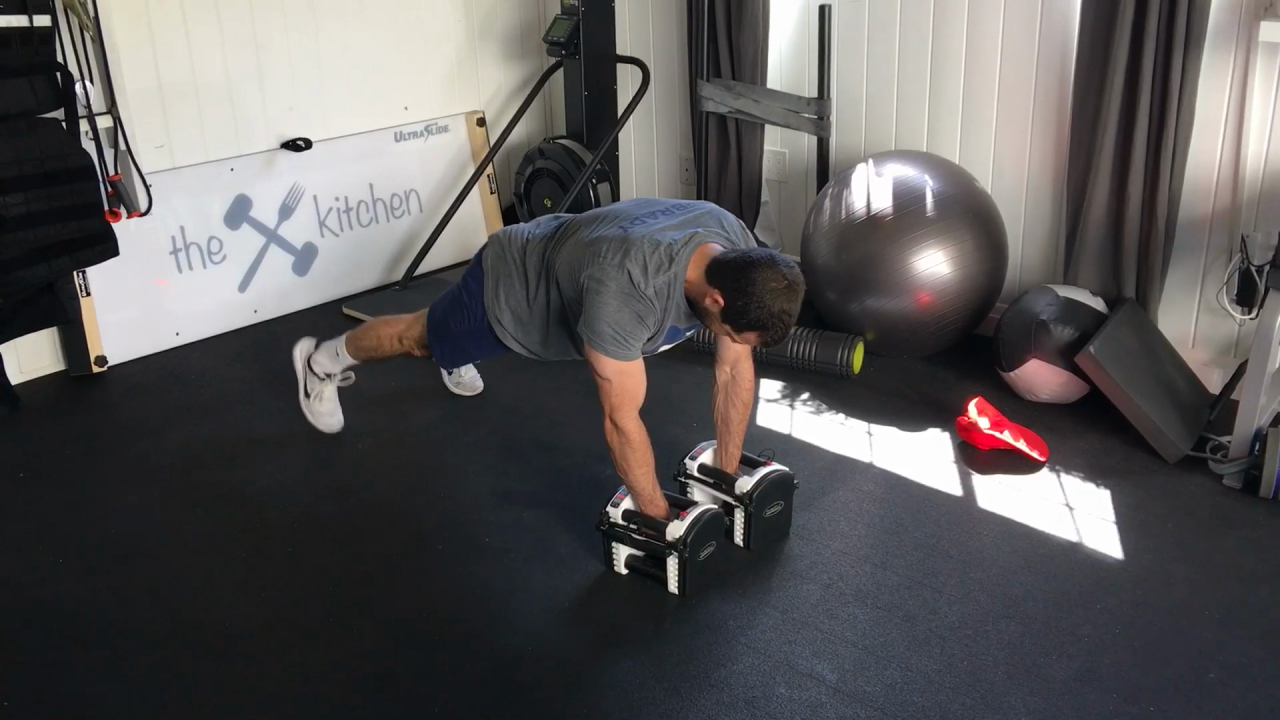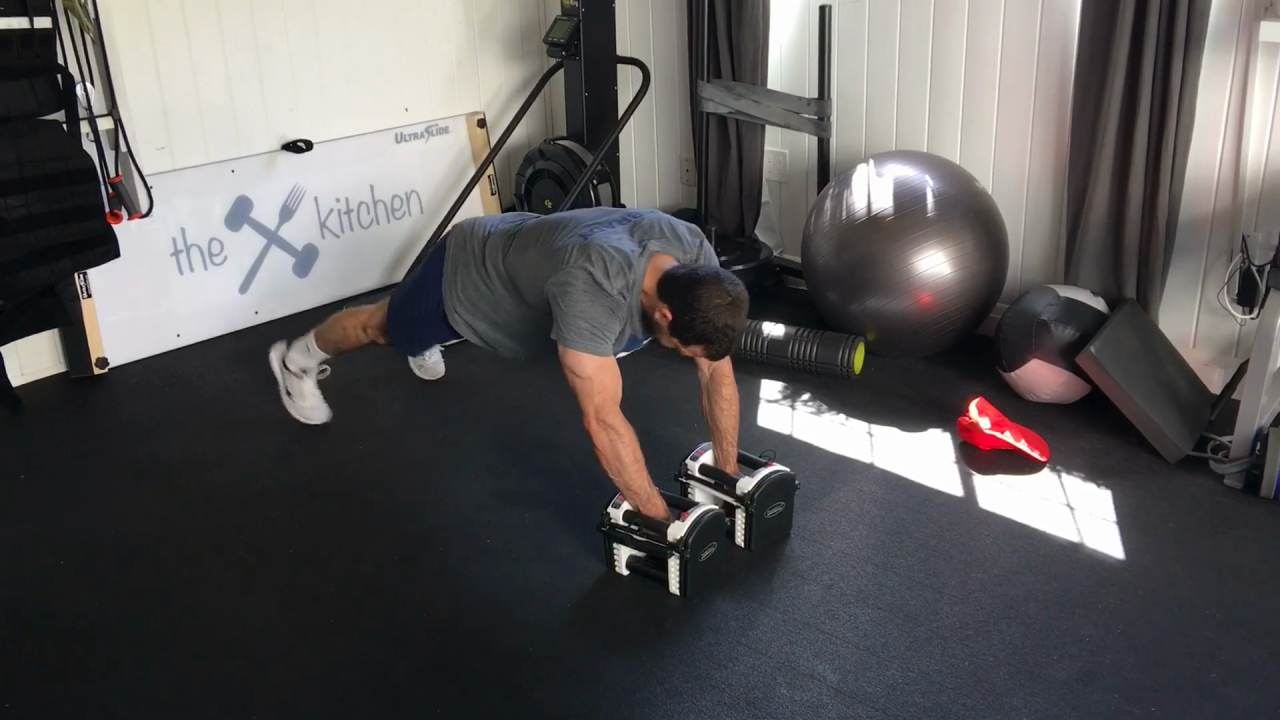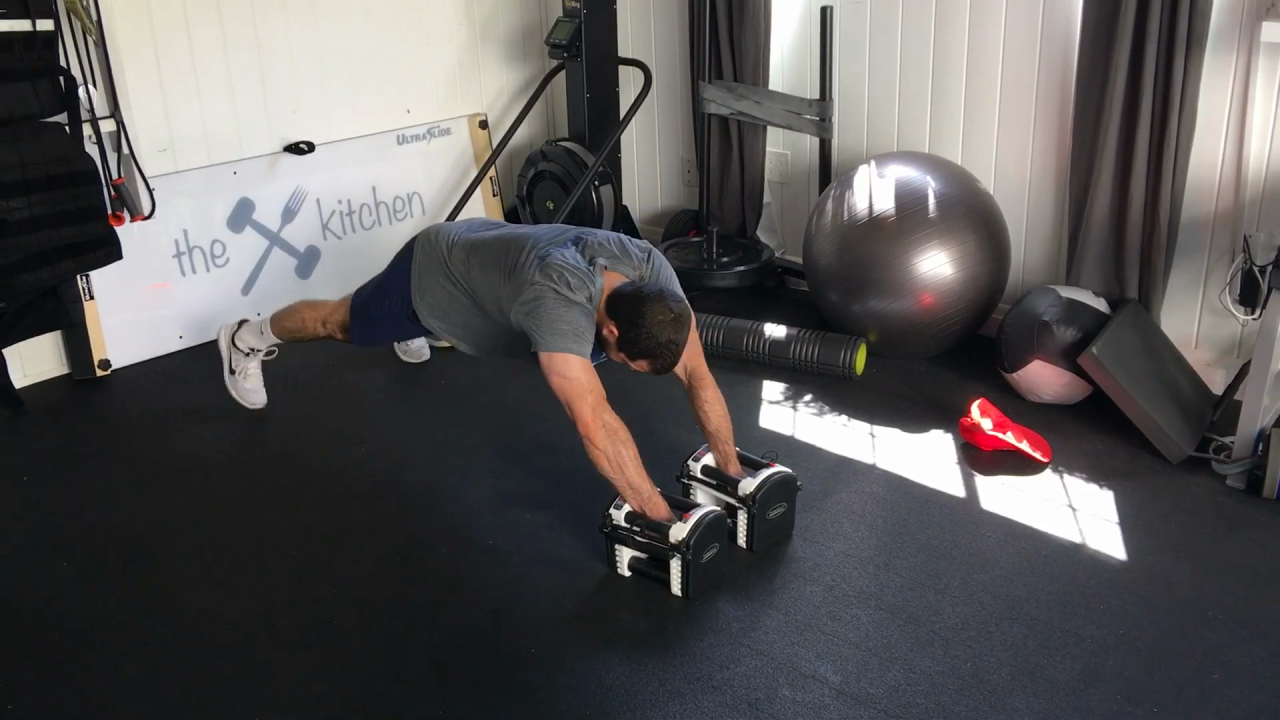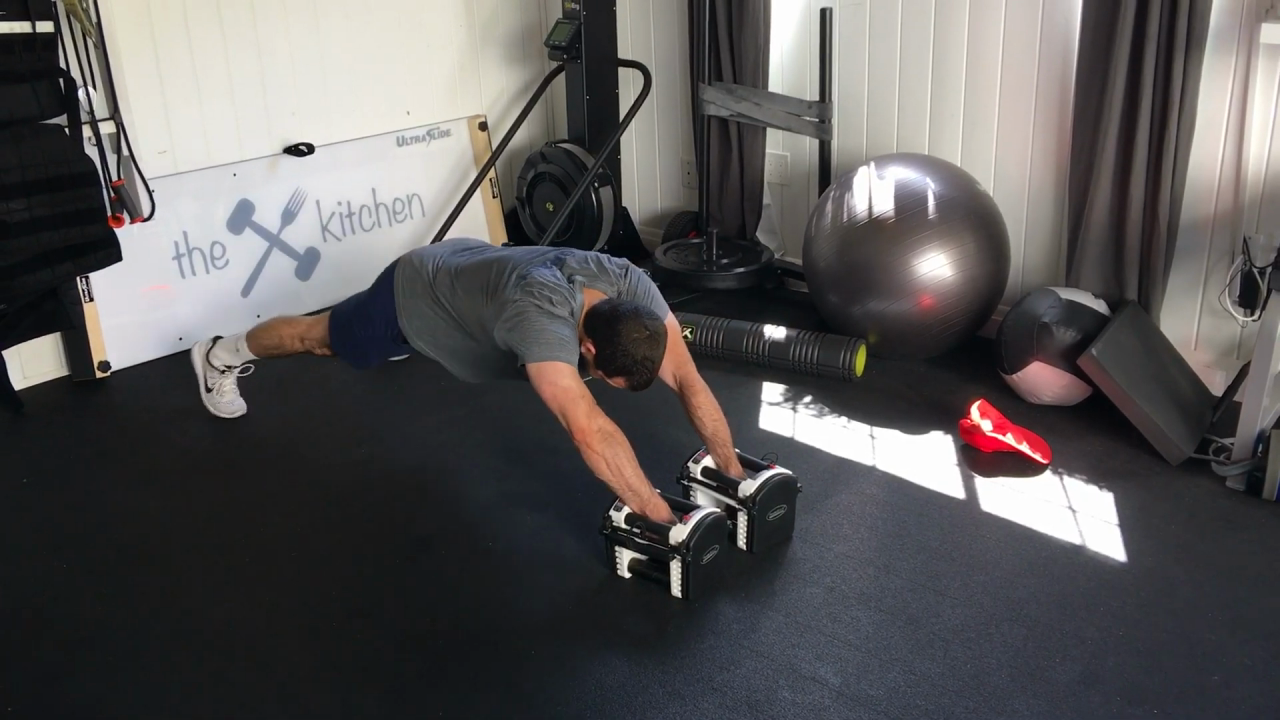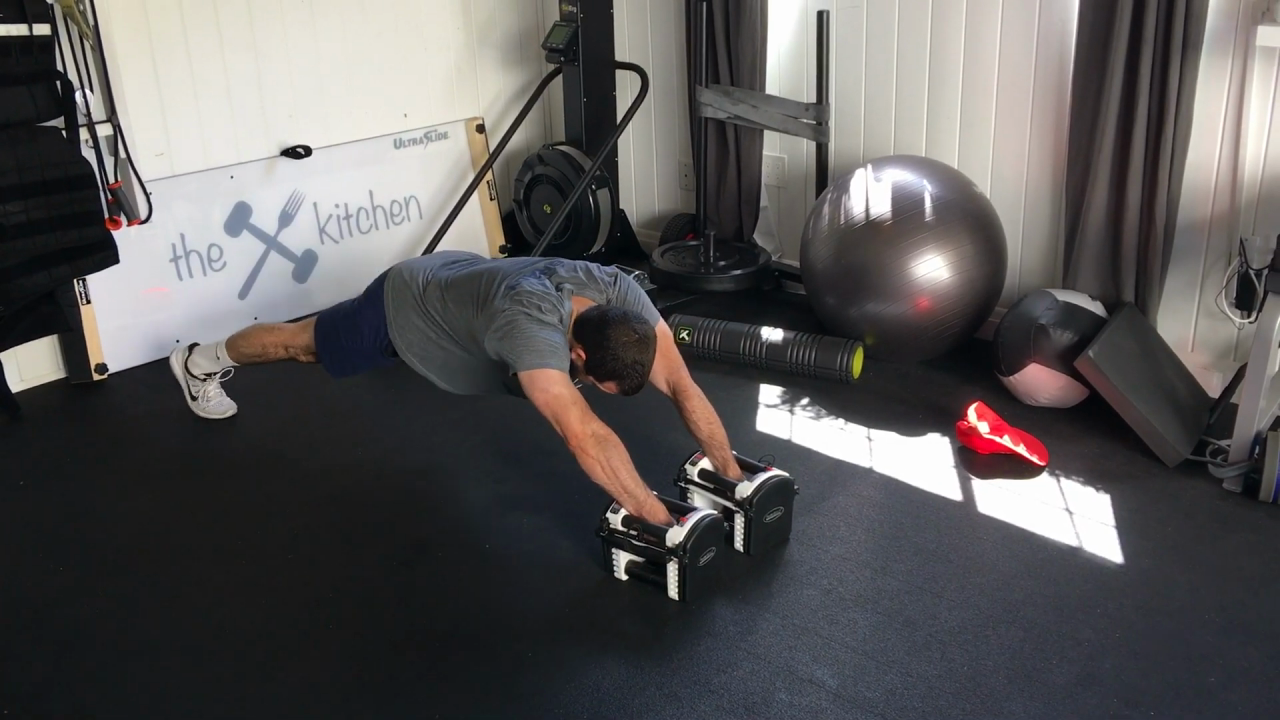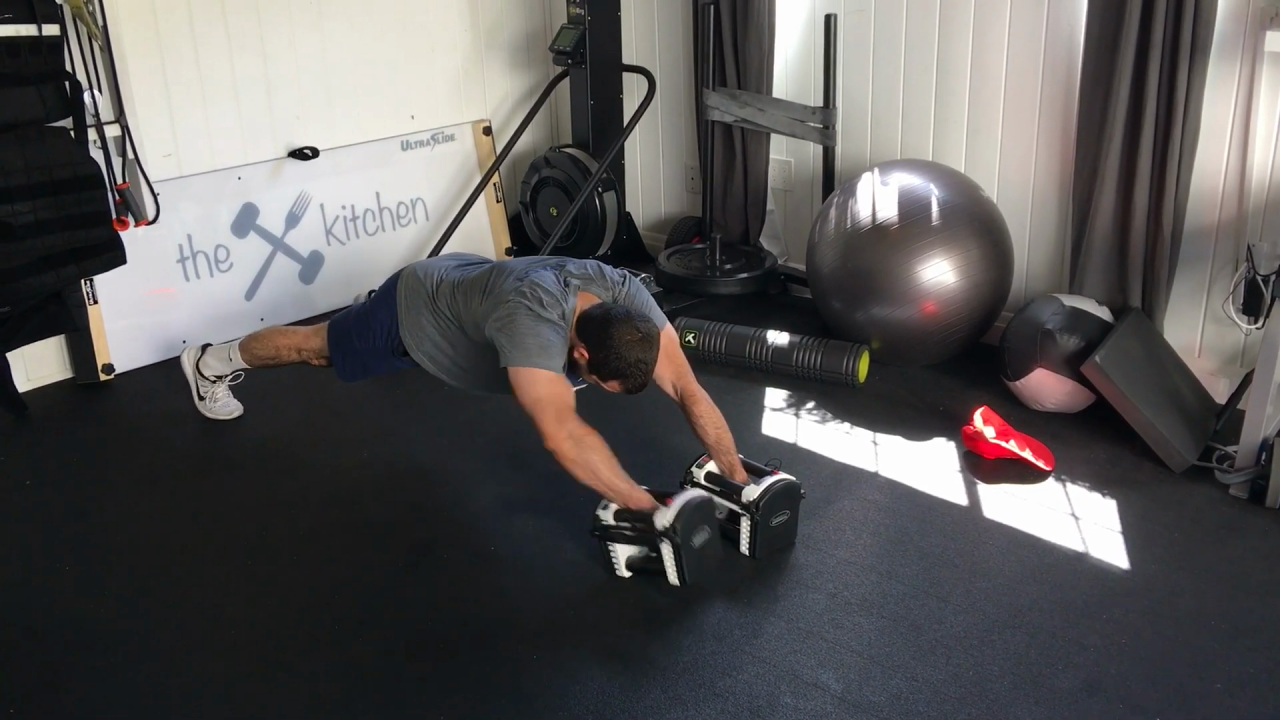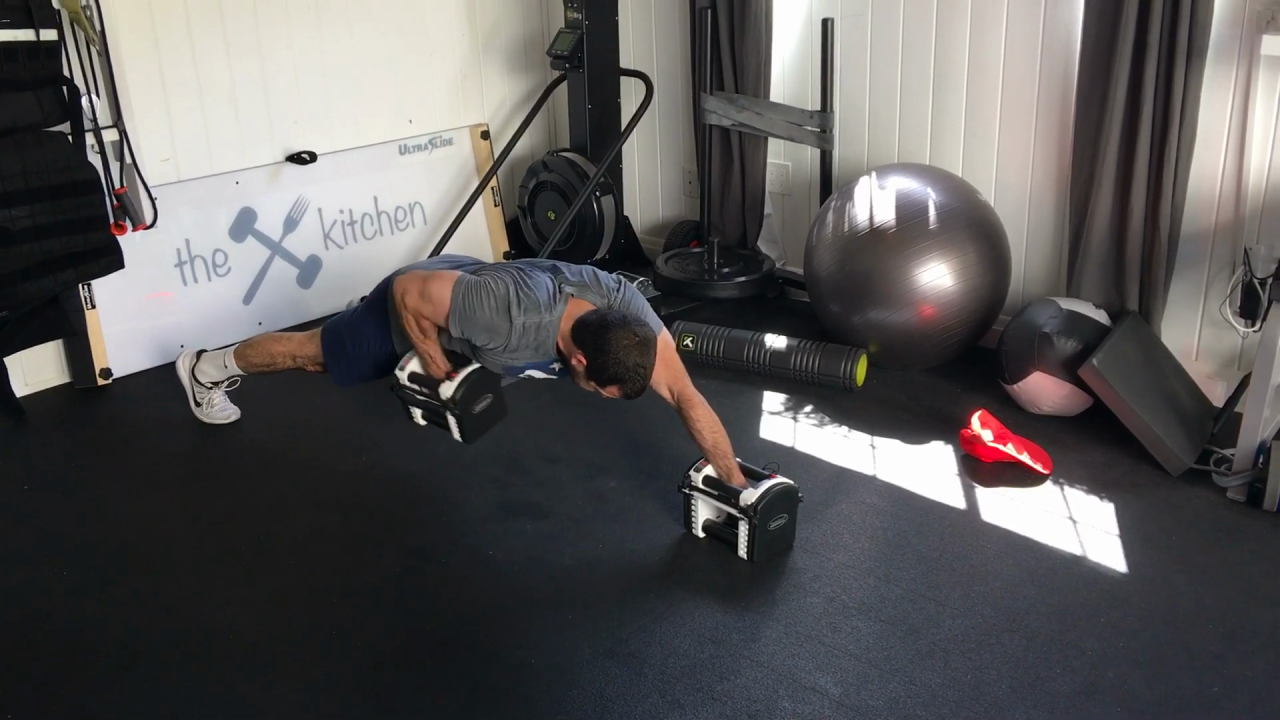
dt=0.7s
person 1, frame 1
left shoulder: (738, 249)
right shoulder: (625, 287)
left elbow: (735, 372)
right elbow: (622, 419)
left wrist: (727, 479)
right wrist: (661, 521)
left hip: (557, 263)
right hip: (511, 283)
right knee: (419, 335)
left ankle: (452, 357)
right ankle: (322, 363)
person 1, frame 2
left shoulder: (694, 255)
right shoulder: (592, 291)
left elbow: (716, 372)
right elbow: (602, 422)
left wrist: (729, 473)
right wrist: (659, 519)
left hip: (518, 249)
right hip: (469, 263)
right knee: (383, 324)
left ankle: (421, 343)
right ankle: (296, 360)
person 1, frame 3
left shoulder: (651, 269)
right shoulder: (561, 301)
left elbow: (698, 375)
right elbow: (595, 423)
left wrist: (733, 474)
right wrist: (661, 518)
left hip: (481, 252)
right hip: (434, 267)
right knee: (346, 322)
left ankle: (409, 331)
right ankle: (246, 341)
person 1, frame 4
left shoulder: (632, 286)
right shoulder: (542, 317)
left elbow: (688, 381)
right elbow: (589, 432)
left wrist: (734, 474)
right wrist: (664, 520)
left hip: (466, 266)
right hip: (417, 289)
right knee: (322, 336)
left ankle: (394, 343)
right ankle: (221, 355)
person 1, frame 5
left shoulder: (622, 294)
right shoulder: (533, 326)
left elbow: (682, 386)
right elbow: (585, 437)
left wrist: (733, 476)
right wrist: (661, 524)
left hip: (454, 277)
right hip: (406, 305)
right knee: (307, 344)
right ankle: (203, 361)
person 1, frame 6
left shoulder: (628, 298)
right shoulder: (536, 322)
left elbow: (688, 390)
right elbow: (563, 434)
left wrist: (739, 481)
right wrist: (648, 509)
left hip: (464, 284)
right hip: (417, 307)
right knee: (318, 346)
left ankle: (367, 308)
right ankle: (213, 361)
person 1, frame 7
left shoulder: (622, 303)
right shoulder: (508, 313)
left elbow: (684, 394)
right elbow: (409, 290)
left wrist: (736, 483)
right wrist: (442, 377)
left hip: (458, 286)
right hip: (410, 303)
right knee: (313, 353)
left ankle: (361, 312)
right ankle: (210, 366)
